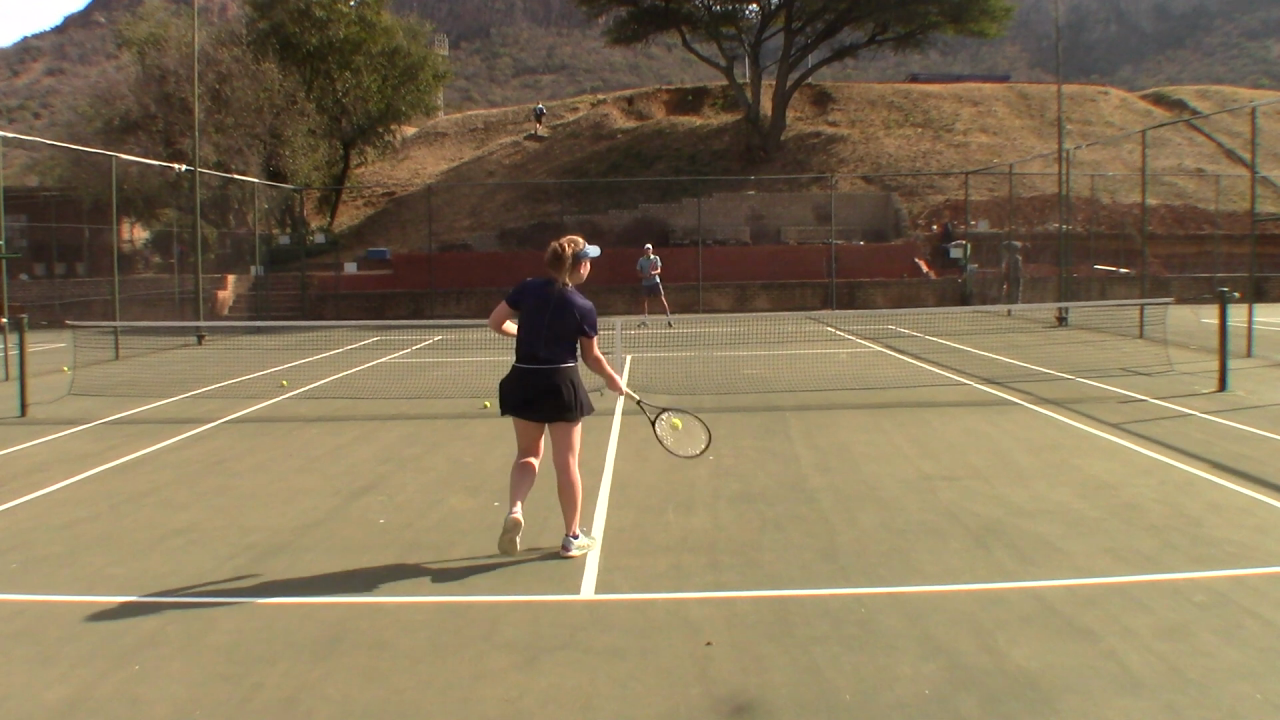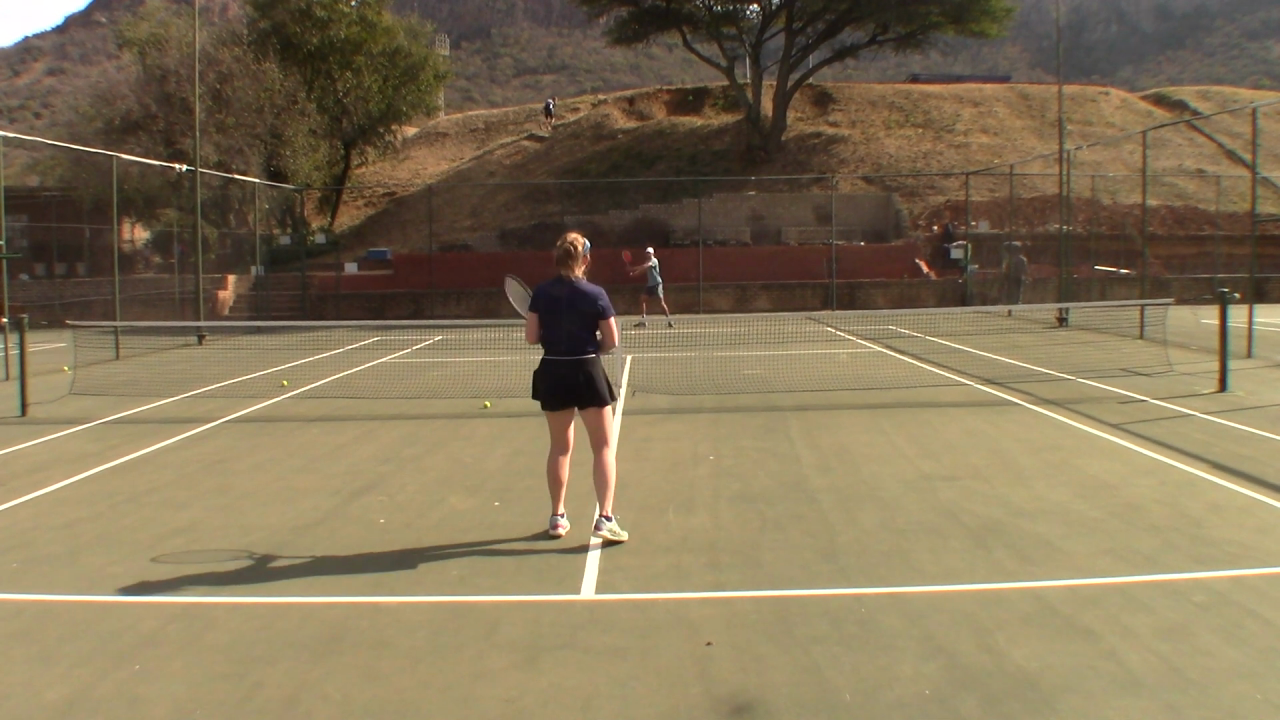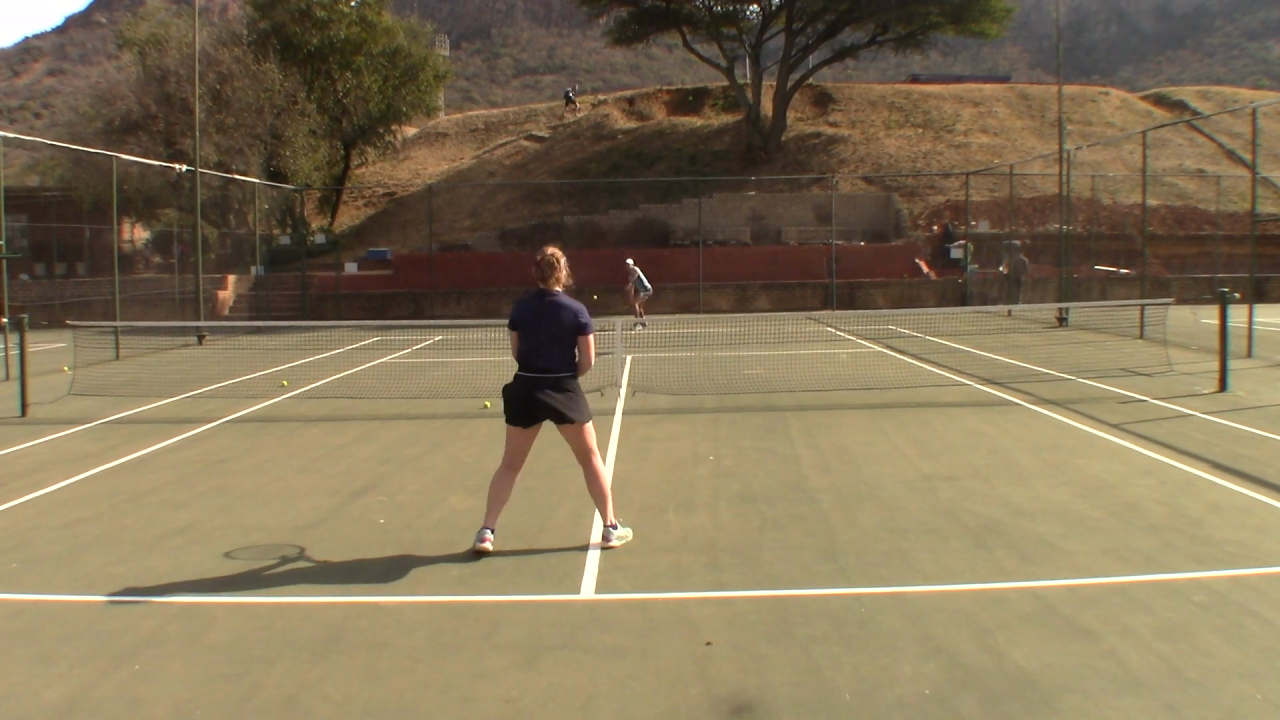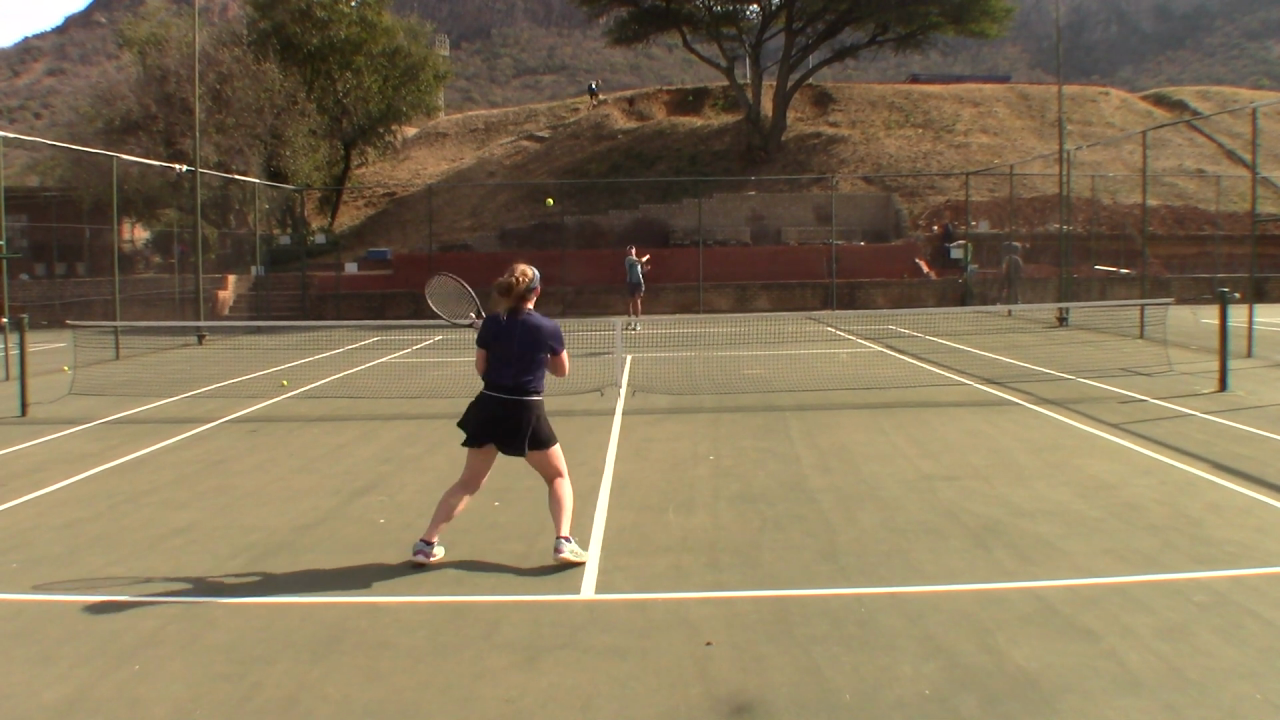
dt=0.7s
person 1, frame 1
left shoulder: (527, 288)
right shoulder: (583, 307)
left elbow: (495, 323)
right elbow: (591, 357)
right wrist: (613, 380)
left hip: (523, 380)
right hip: (561, 383)
left knee: (527, 455)
right knee: (567, 463)
left ankle: (515, 511)
right ankle: (572, 537)
person 1, frame 2
left shoulder: (541, 292)
right shoulder: (595, 295)
left elbow: (531, 337)
right elbow: (611, 342)
left hip: (552, 374)
right hip: (585, 374)
left knee: (560, 447)
right knee: (604, 448)
left ankle: (557, 517)
right ankle: (605, 519)
person 1, frame 3
left shoulder: (521, 307)
right shoulder: (575, 310)
left elbow: (517, 352)
right elbow: (587, 361)
left hip: (525, 388)
right hip: (562, 390)
left knee: (510, 465)
right knee: (590, 459)
left ankle: (486, 531)
right ankle: (611, 527)
person 1, frame 4
left shoulder: (495, 326)
right shoulder: (549, 327)
left elbow: (481, 368)
right elbow: (562, 370)
left hip: (491, 409)
right hip: (527, 414)
left knee: (468, 483)
right knee: (558, 479)
left ankle: (427, 542)
right ankle: (564, 542)
